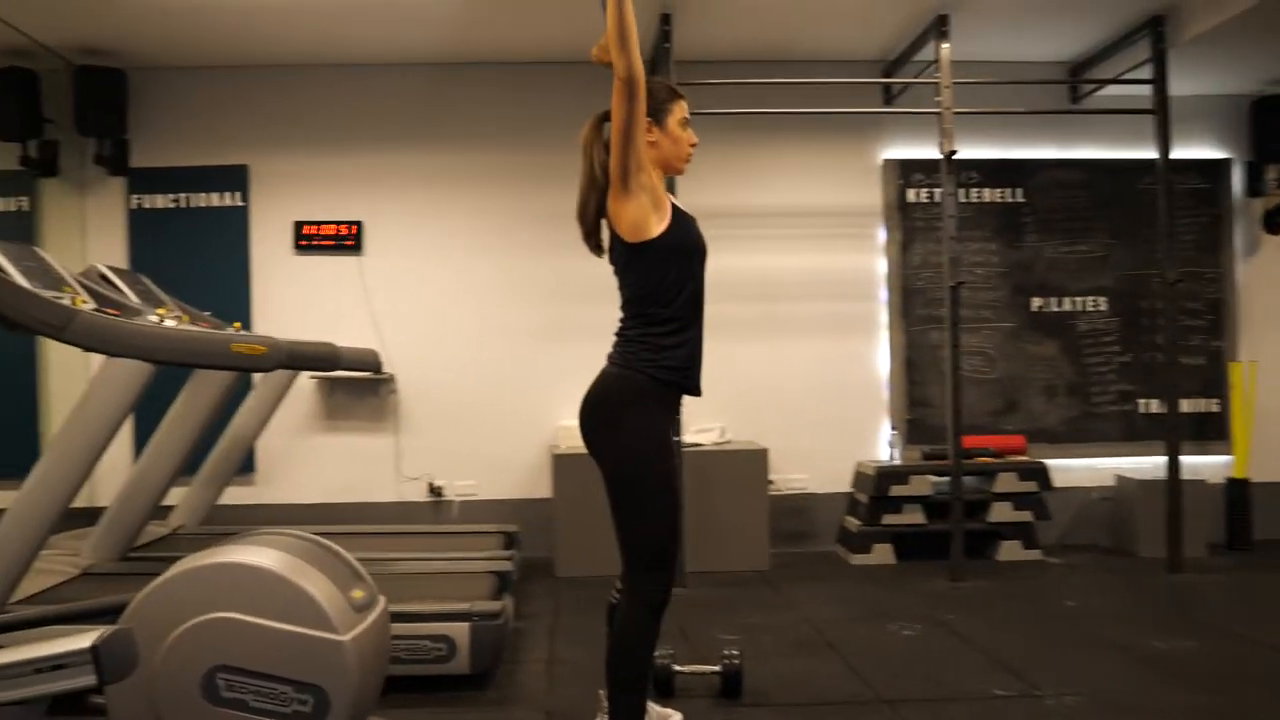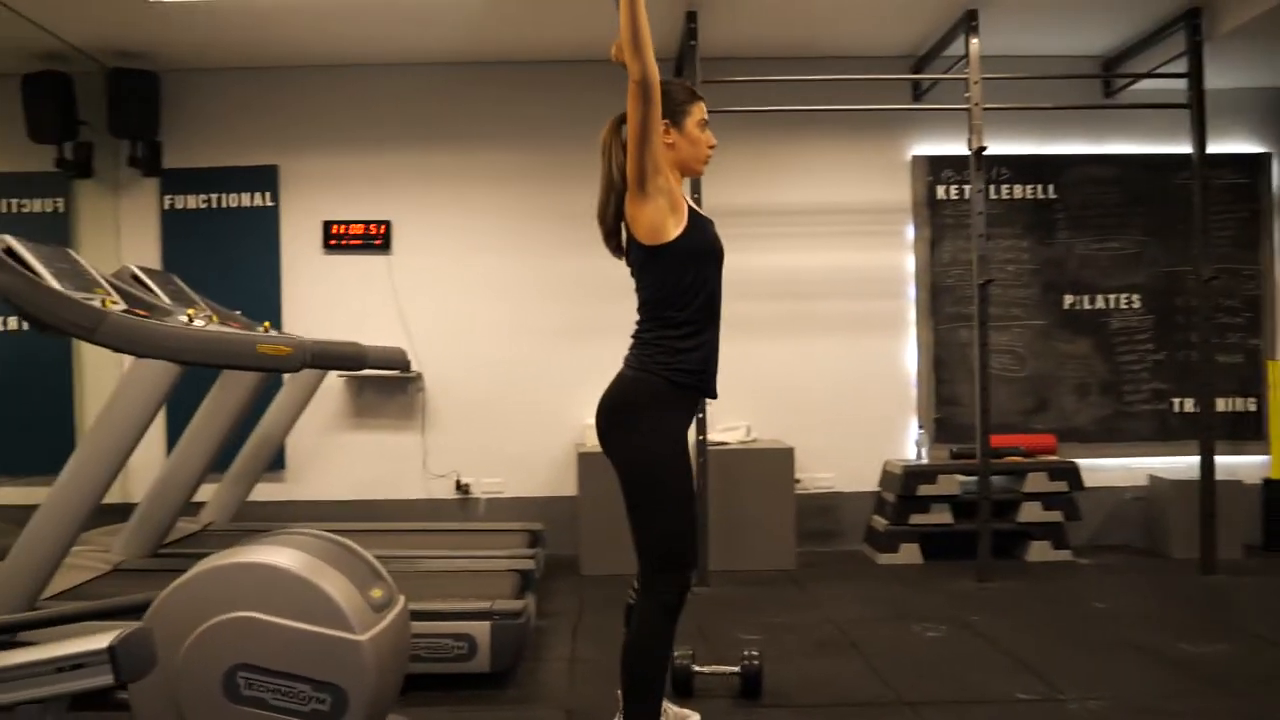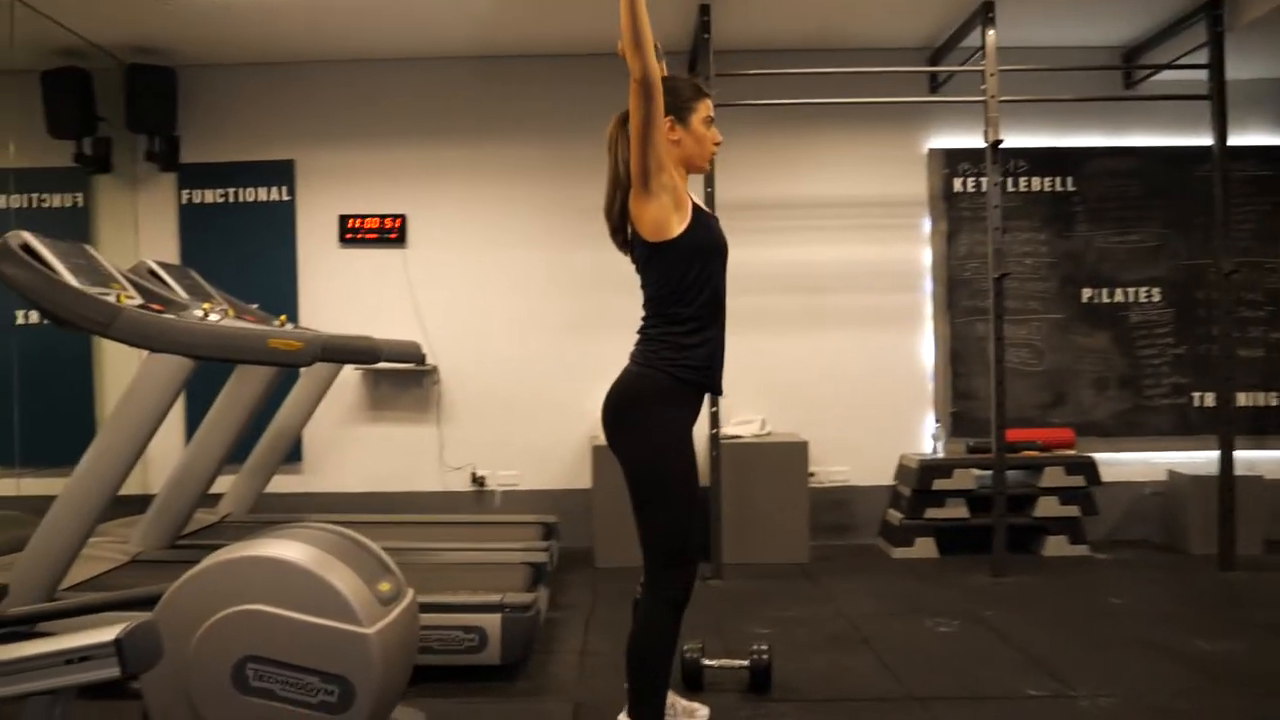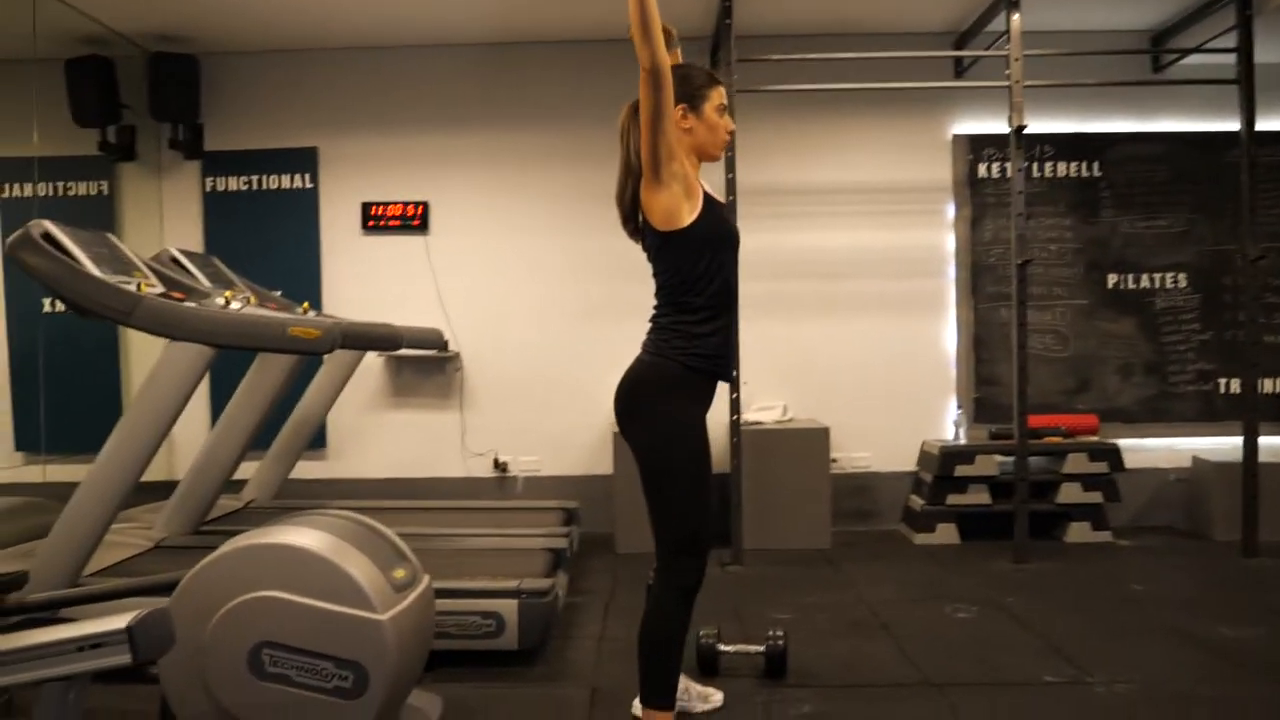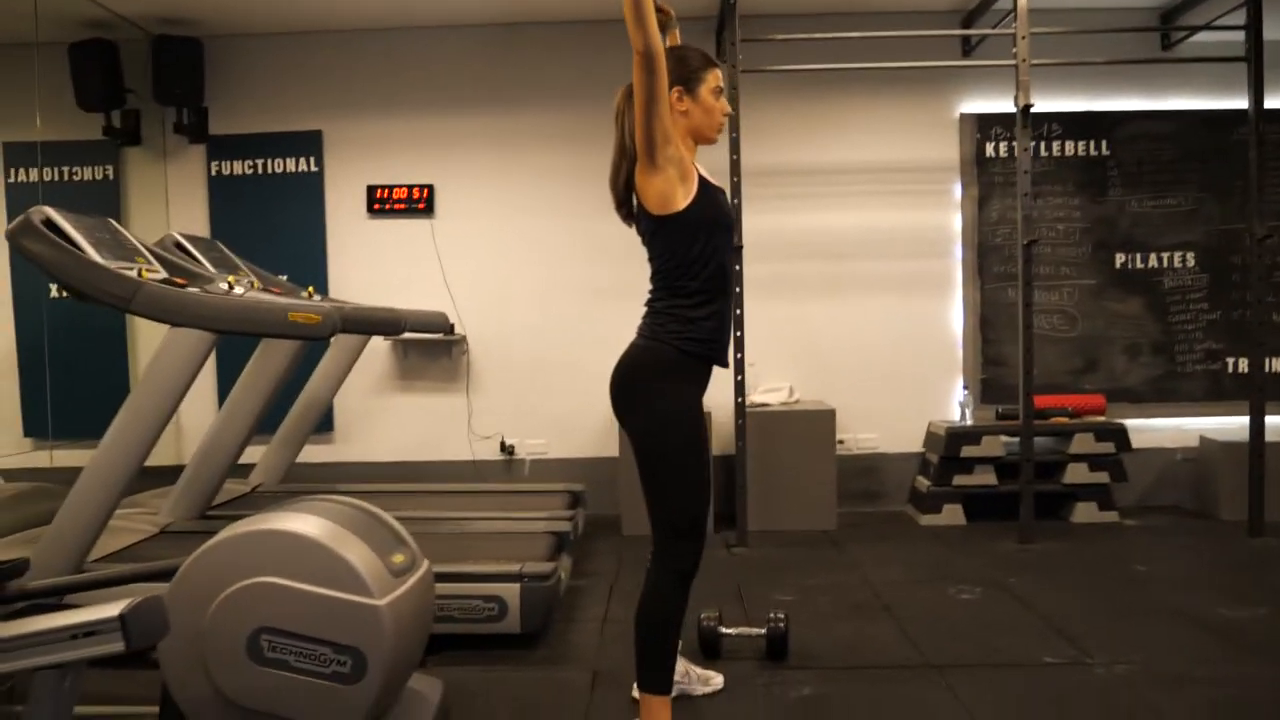
dt=0.1s
person 1, frame 1
left shoulder: (644, 193)
right shoulder: (637, 192)
left elbow: (633, 89)
right elbow: (629, 85)
left hip: (638, 402)
right hip: (632, 405)
left knee: (646, 567)
right knee: (650, 573)
person 1, frame 2
left shoulder: (663, 196)
right shoulder: (654, 195)
left elbow: (652, 92)
right elbow: (645, 87)
left hip: (655, 404)
right hip: (649, 408)
left knee: (664, 569)
right knee: (666, 576)
person 1, frame 3
left shoulder: (668, 191)
right shoulder: (656, 190)
left elbow: (657, 91)
right elbow: (644, 86)
left hip: (661, 400)
right hip: (654, 403)
left knee: (672, 564)
right knee: (670, 571)
person 1, frame 4
left shoulder: (681, 179)
right shoulder: (667, 178)
left elbow: (669, 81)
right elbow: (653, 73)
left hip: (674, 389)
right hip: (666, 392)
left knee: (685, 553)
right knee: (682, 560)
person 1, frame 5
left shoulder: (678, 163)
right shoulder: (663, 162)
left elbow: (666, 62)
right elbow: (647, 58)
left hip: (671, 373)
right hip: (661, 376)
left knee: (683, 533)
right knee: (678, 543)
